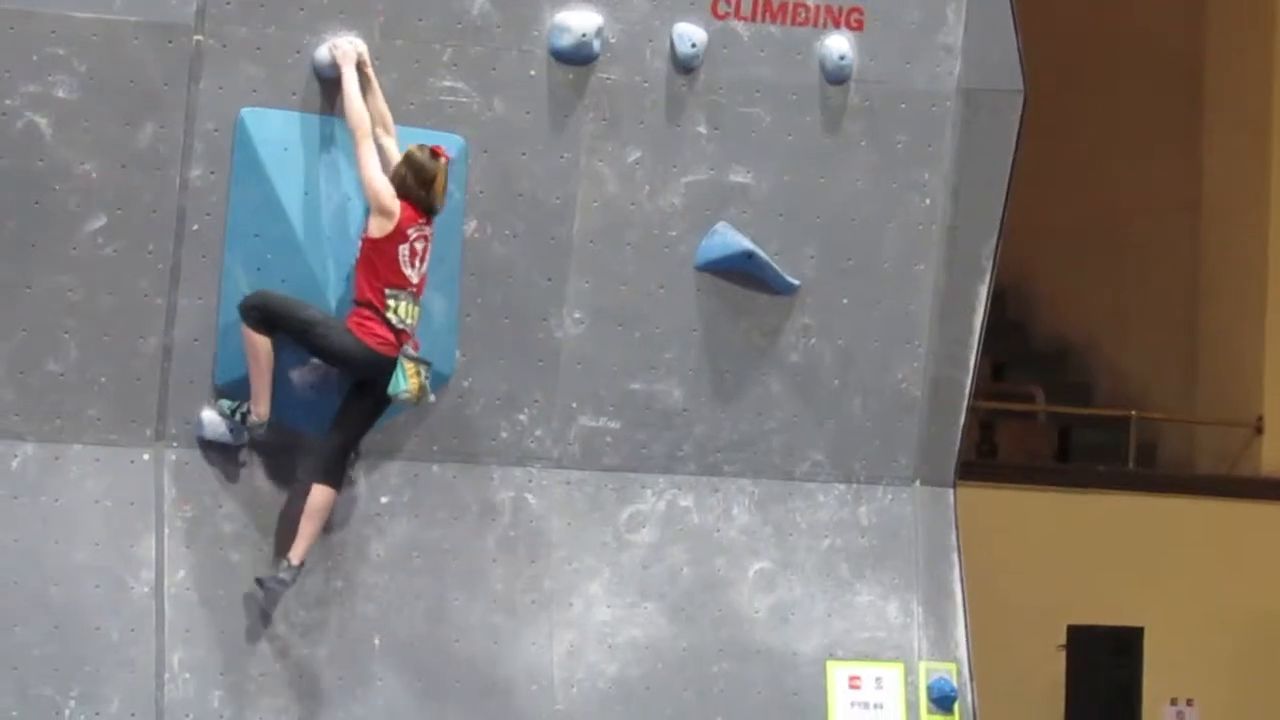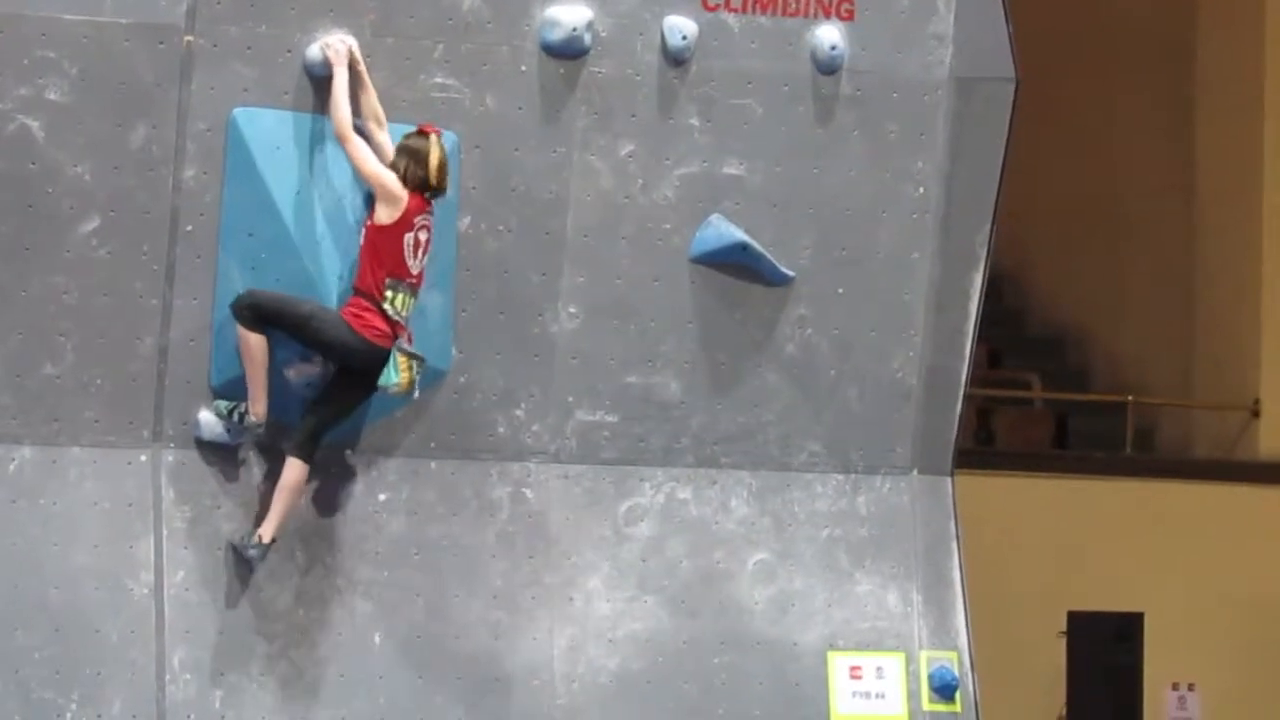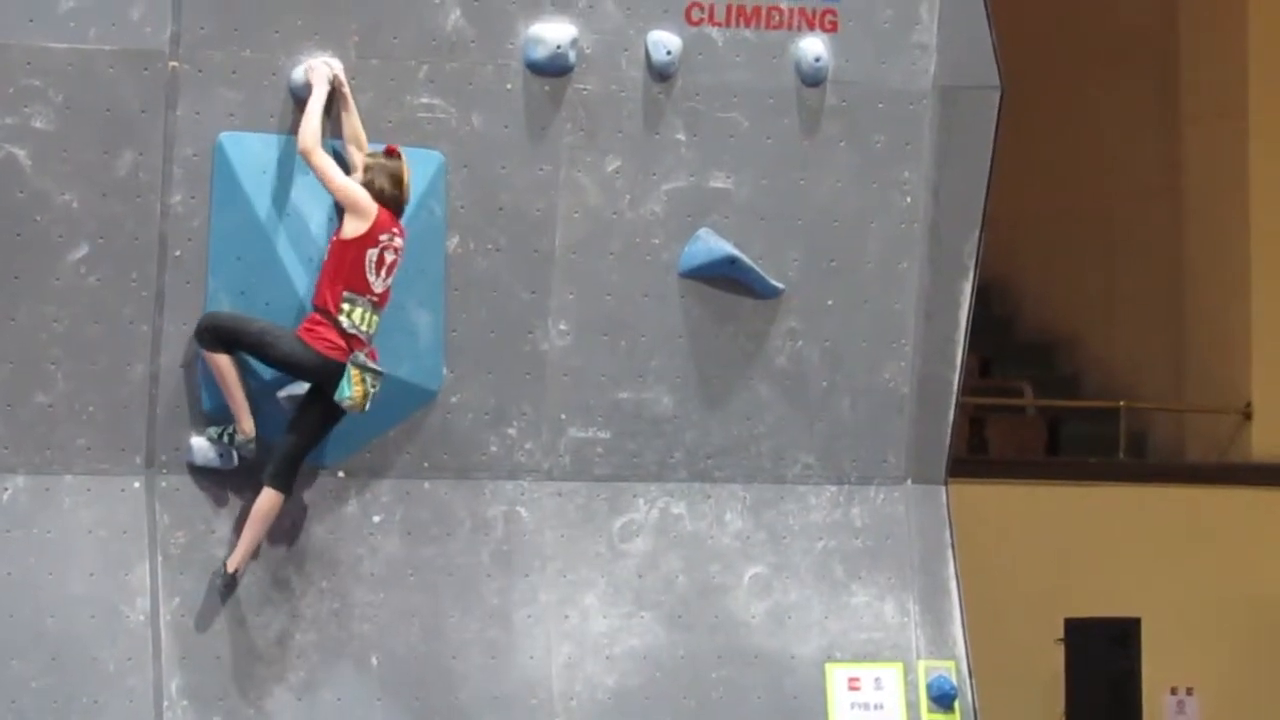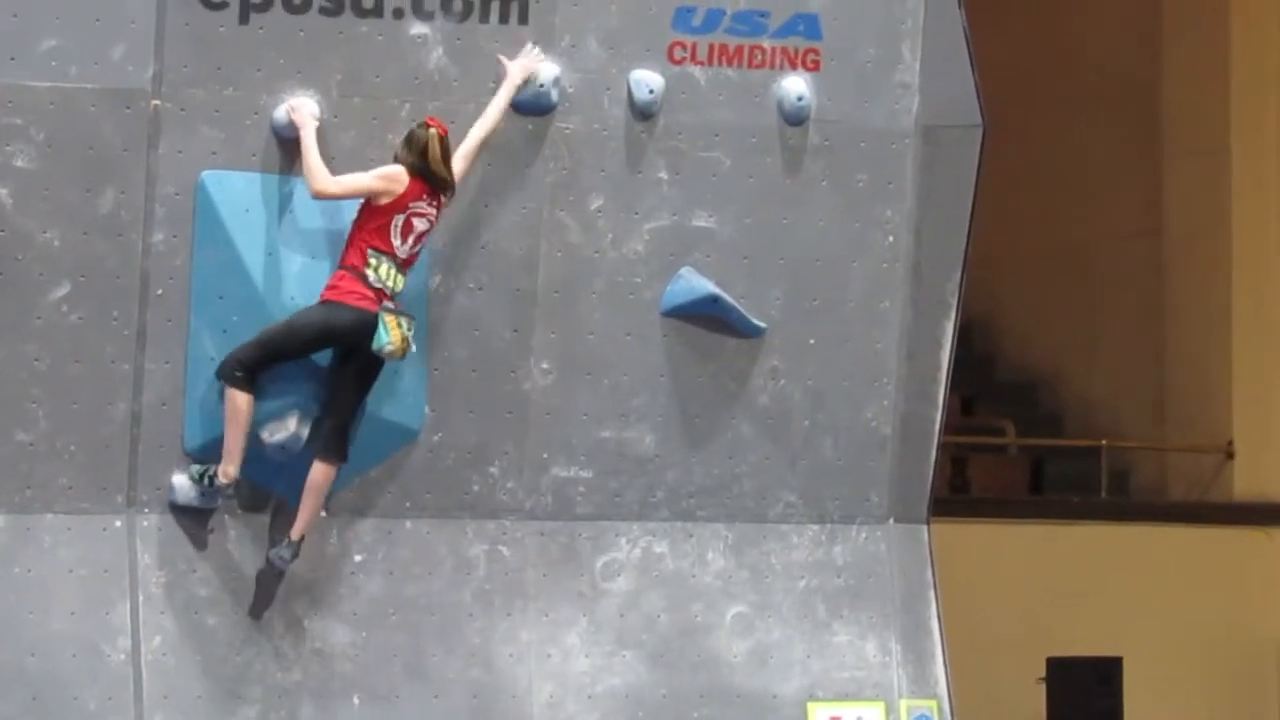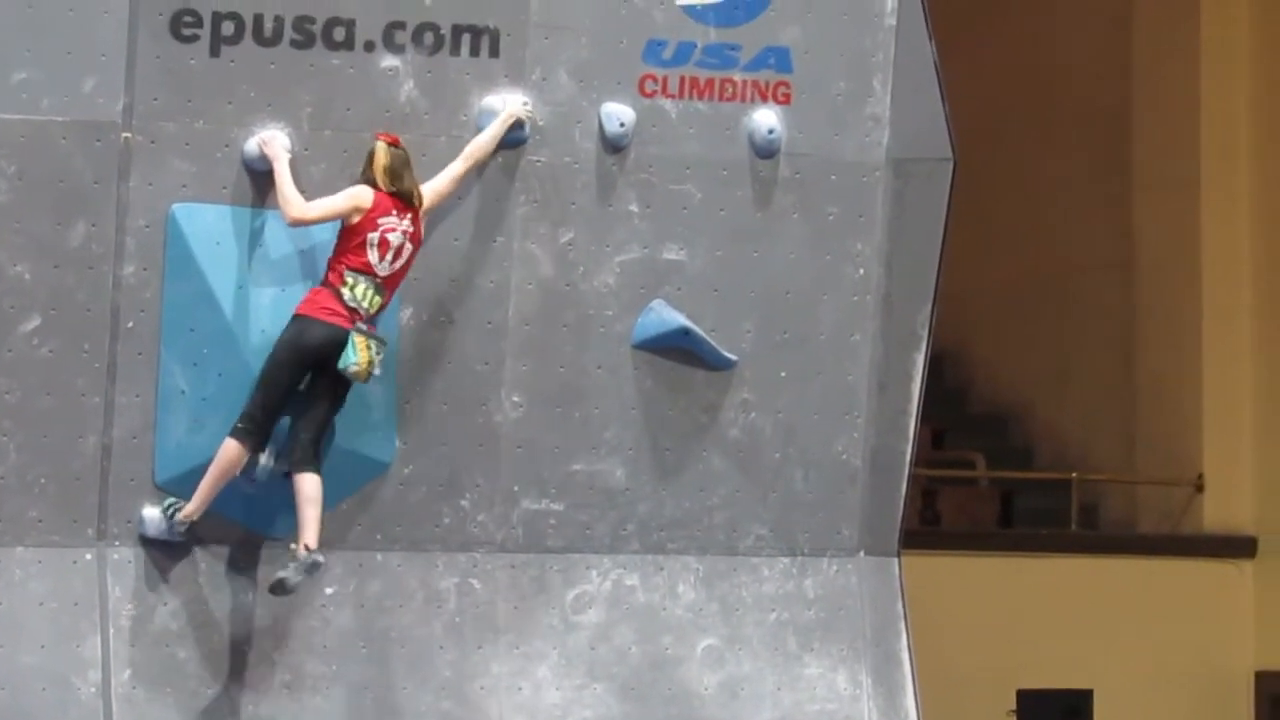
dt=1s
person 1, frame 1
left shoulder: (390, 209)
right shoulder: (423, 217)
left elbow: (363, 137)
right elbow: (384, 133)
left wrist: (347, 68)
right wrist: (366, 71)
left hip: (363, 346)
right hip: (392, 361)
left knee: (256, 306)
right knee: (329, 456)
left ankle: (254, 416)
right ankle: (292, 563)
person 1, frame 2
left shoulder: (395, 194)
right shoulder: (422, 205)
left elbow: (344, 133)
right elbow: (376, 129)
left wrist: (339, 68)
right wrist: (359, 69)
left hip: (359, 337)
right hip: (384, 350)
left knee: (249, 305)
right knee: (308, 431)
left ankle: (253, 413)
right ankle: (263, 537)
person 1, frame 3
left shoulder: (365, 209)
right shoulder: (394, 228)
left elbow: (308, 148)
right elbow: (359, 151)
left wrist: (320, 88)
right wrist: (343, 94)
left hip: (318, 351)
right hip: (352, 366)
left knee: (211, 327)
right knee: (285, 462)
left ankle: (243, 432)
right ankle: (233, 567)
person 1, frame 4
left shoulder: (394, 179)
right shoulder: (441, 190)
left elbow: (320, 186)
right elbow: (482, 131)
left wrist: (306, 129)
right wrist: (515, 78)
left hip: (343, 308)
right hip: (378, 323)
left knee: (238, 366)
right knee: (334, 432)
left ankle: (223, 476)
right ankle: (294, 540)
person 1, frame 5
left shoulder: (364, 198)
right shoulder: (420, 206)
left elbow: (295, 212)
right elbow: (468, 157)
left wrist: (278, 159)
right wrist: (505, 116)
left hip: (316, 325)
right hip: (353, 344)
left knee: (252, 423)
right knee: (302, 445)
left ankle: (183, 517)
right ankle: (306, 548)
